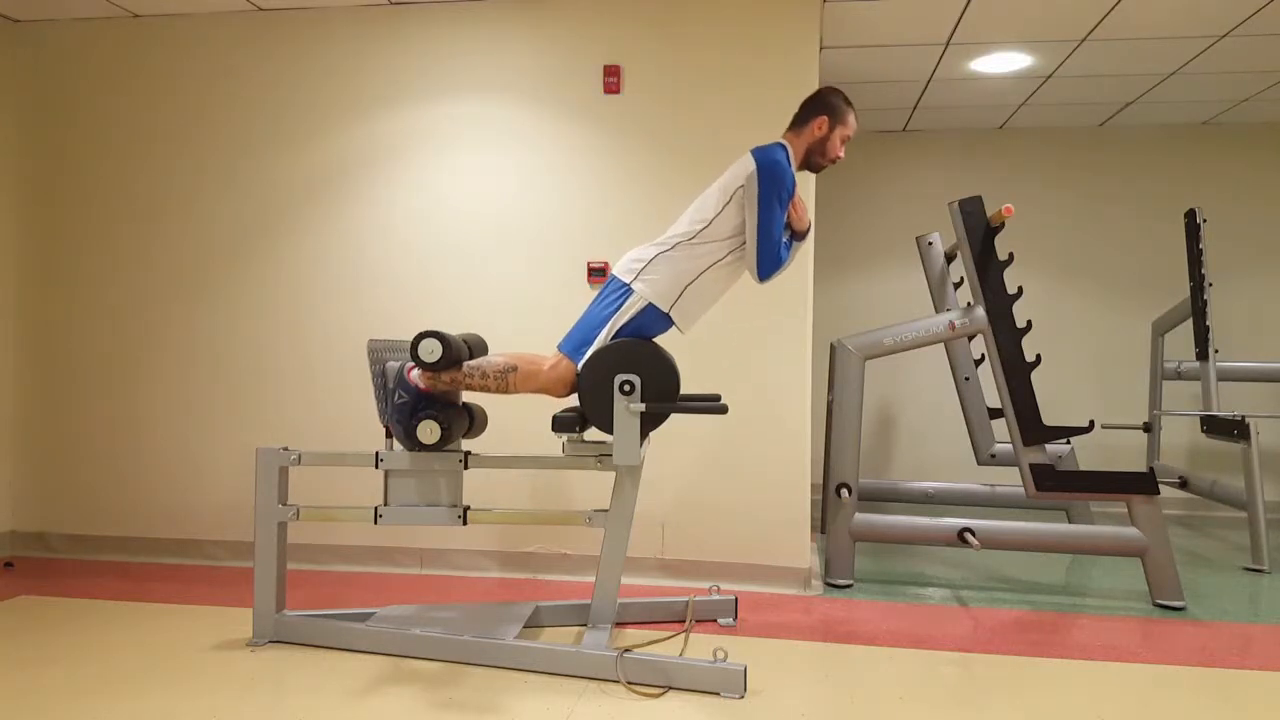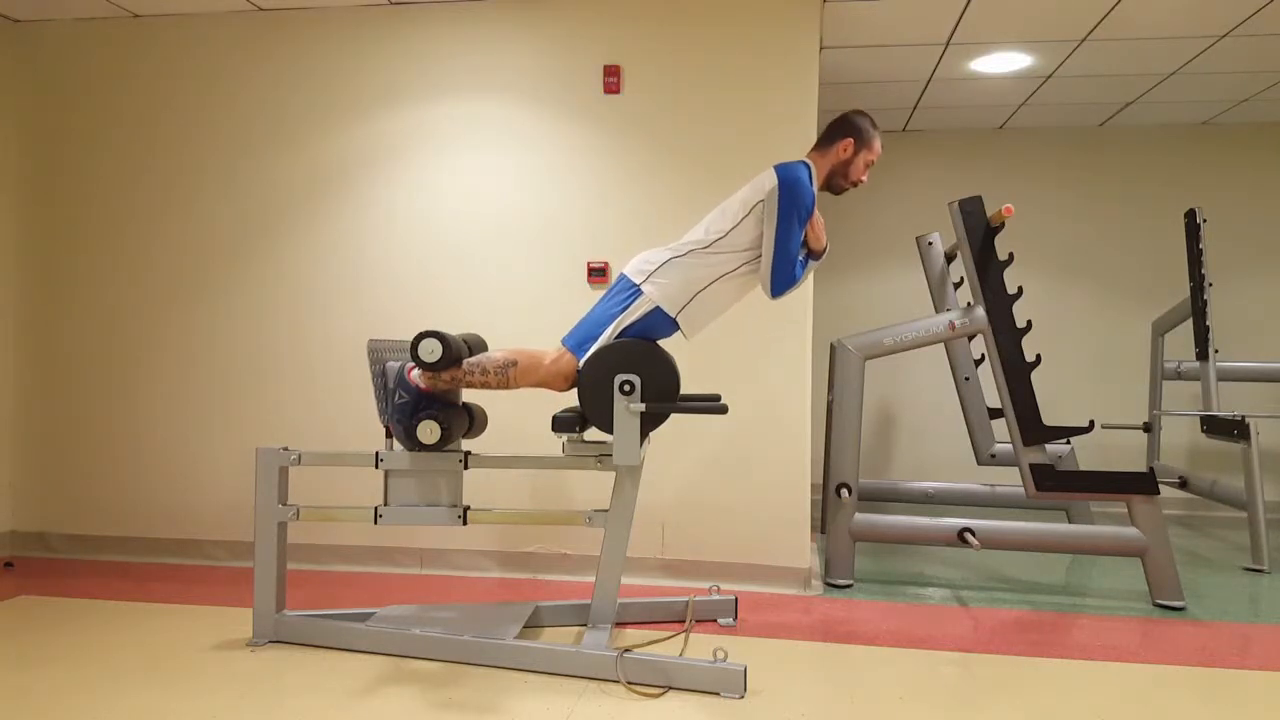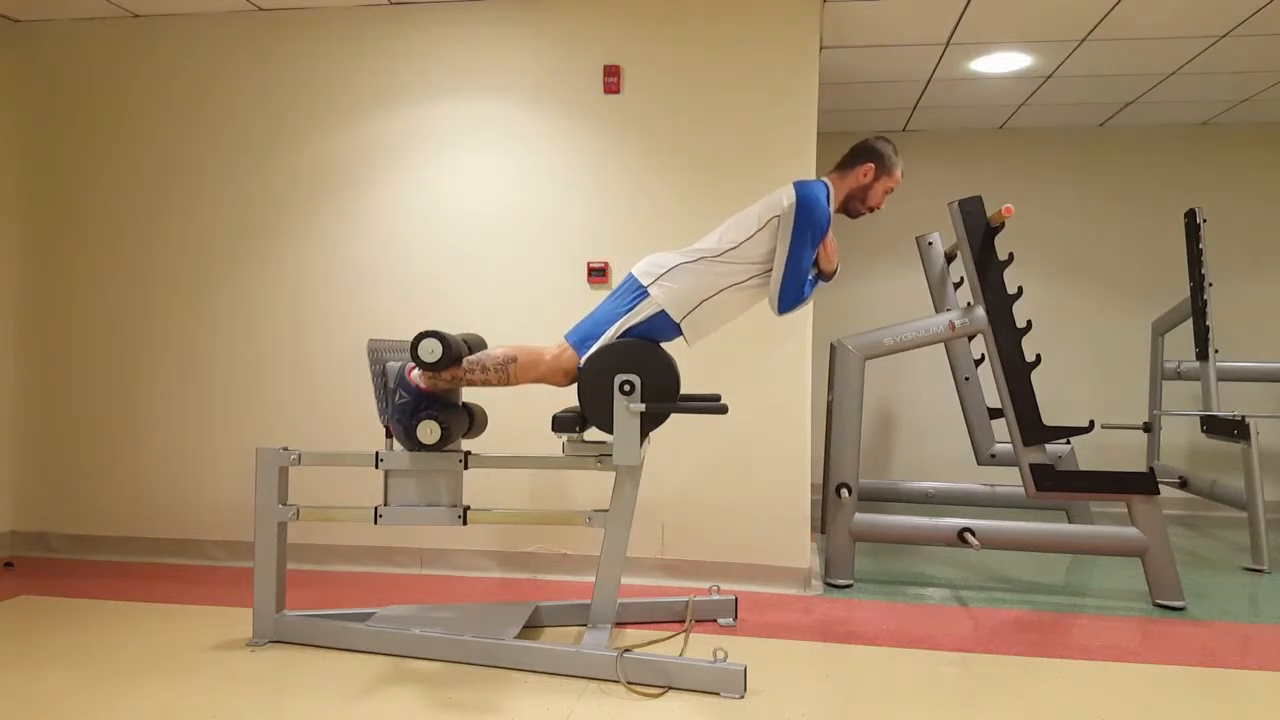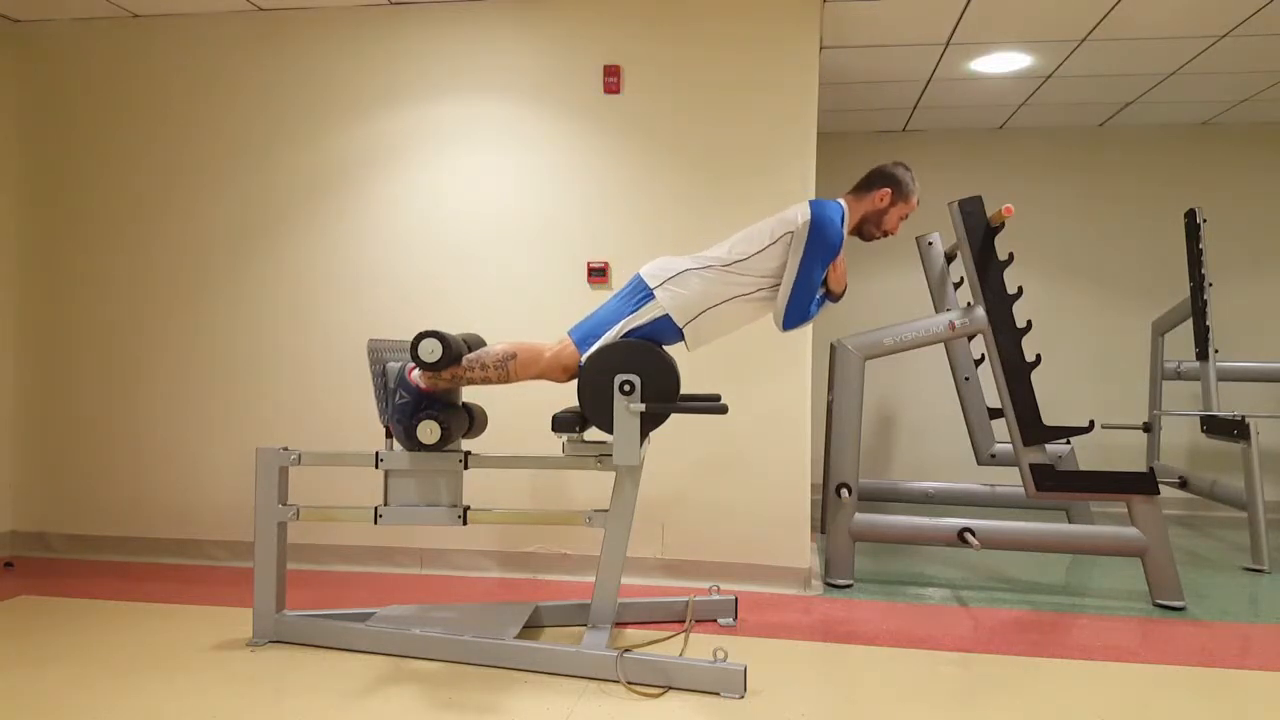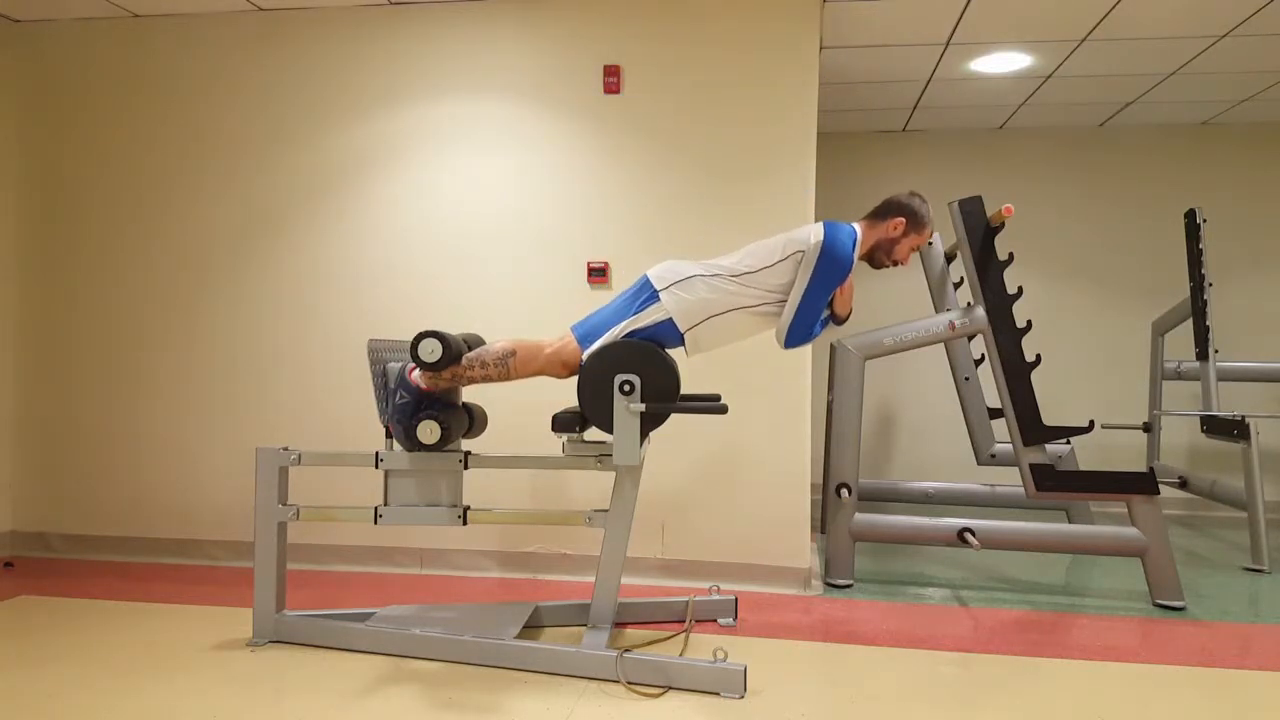
dt=0.5s
person 1, frame 1
left shoulder: (769, 167)
right shoulder: (775, 166)
left elbow: (765, 260)
right elbow: (764, 266)
left wrist: (797, 231)
right wrist: (797, 231)
left hip: (650, 290)
right hip: (650, 289)
left knee: (561, 373)
right knee: (557, 374)
left ankle: (439, 369)
right ankle: (421, 378)
person 1, frame 2
left shoulder: (791, 183)
right shoulder: (795, 183)
left elbow: (774, 272)
right elbow: (777, 281)
left wrist: (812, 249)
right wrist: (813, 251)
left hip: (657, 290)
right hip: (657, 293)
left knee: (560, 370)
right knee: (557, 369)
left ankle: (435, 372)
right ankle: (419, 378)
person 1, frame 3
left shoulder: (807, 200)
right shoulder: (813, 203)
left elbow: (778, 287)
right elbow: (785, 298)
left wrist: (822, 268)
right wrist: (824, 271)
left hip: (664, 292)
right hip: (663, 296)
left knee: (560, 368)
right knee: (556, 363)
left ankle: (437, 368)
right ankle: (422, 378)
person 1, frame 4
left shoulder: (820, 219)
right shoulder: (827, 224)
left elbow: (785, 300)
right elbow: (789, 315)
left wrist: (827, 288)
right wrist: (832, 291)
left hip: (667, 295)
right hip: (667, 299)
left knee: (560, 363)
right knee: (556, 359)
left ankle: (436, 368)
right ankle: (421, 378)
person 1, frame 5
left shoulder: (831, 240)
right shoulder: (839, 247)
left elbow: (786, 319)
right elbow: (791, 333)
left wrist: (834, 307)
right wrist: (837, 312)
left hip: (673, 296)
right hip: (672, 304)
left knee: (560, 361)
right knee: (556, 356)
left ankle: (440, 369)
right ankle: (421, 378)
